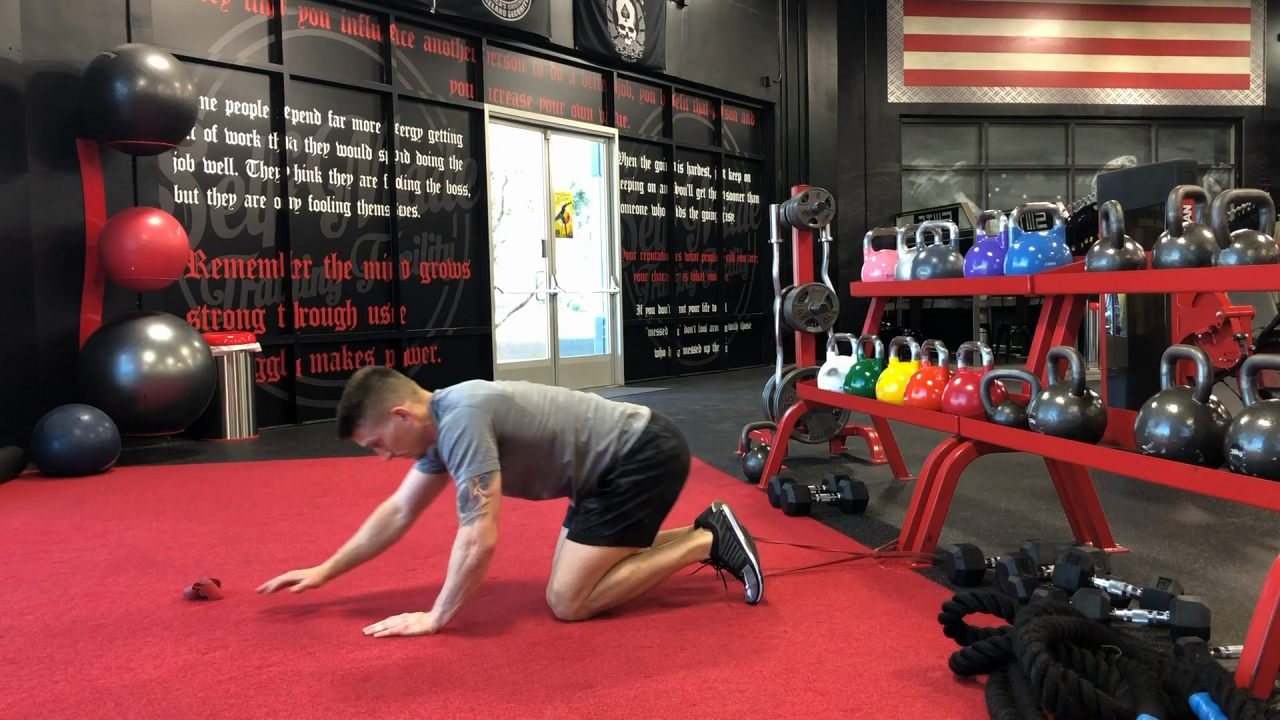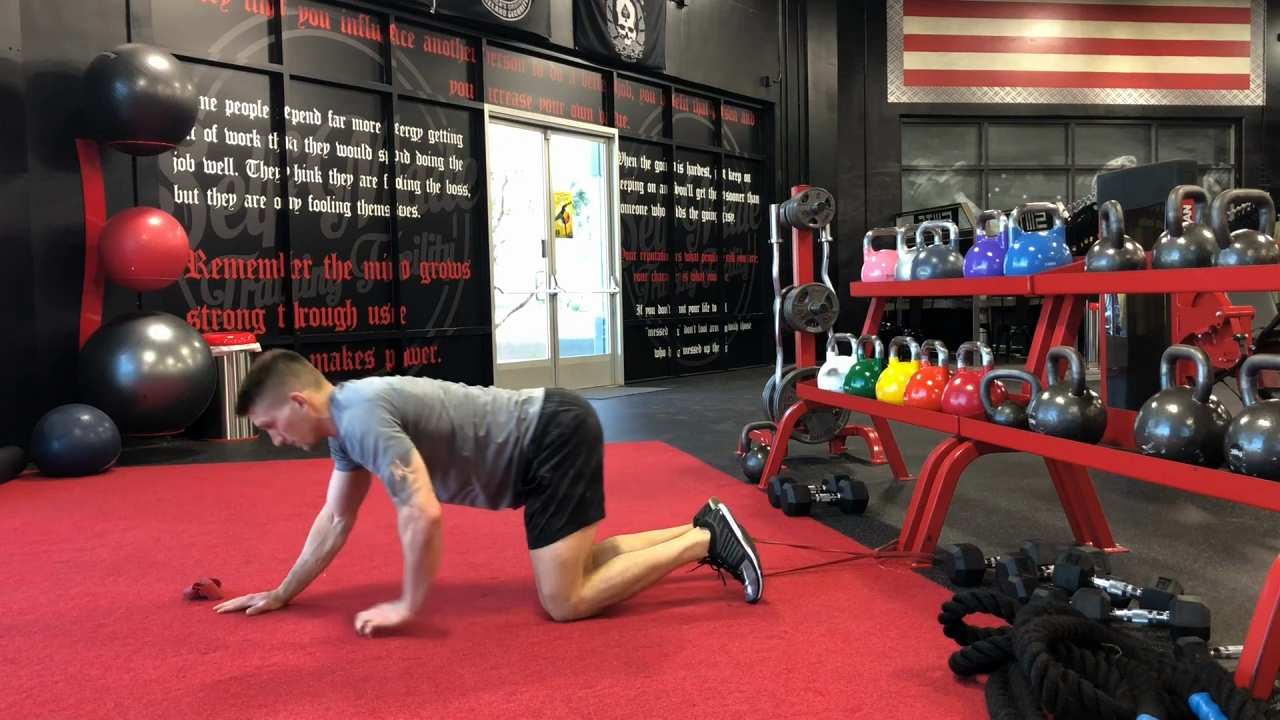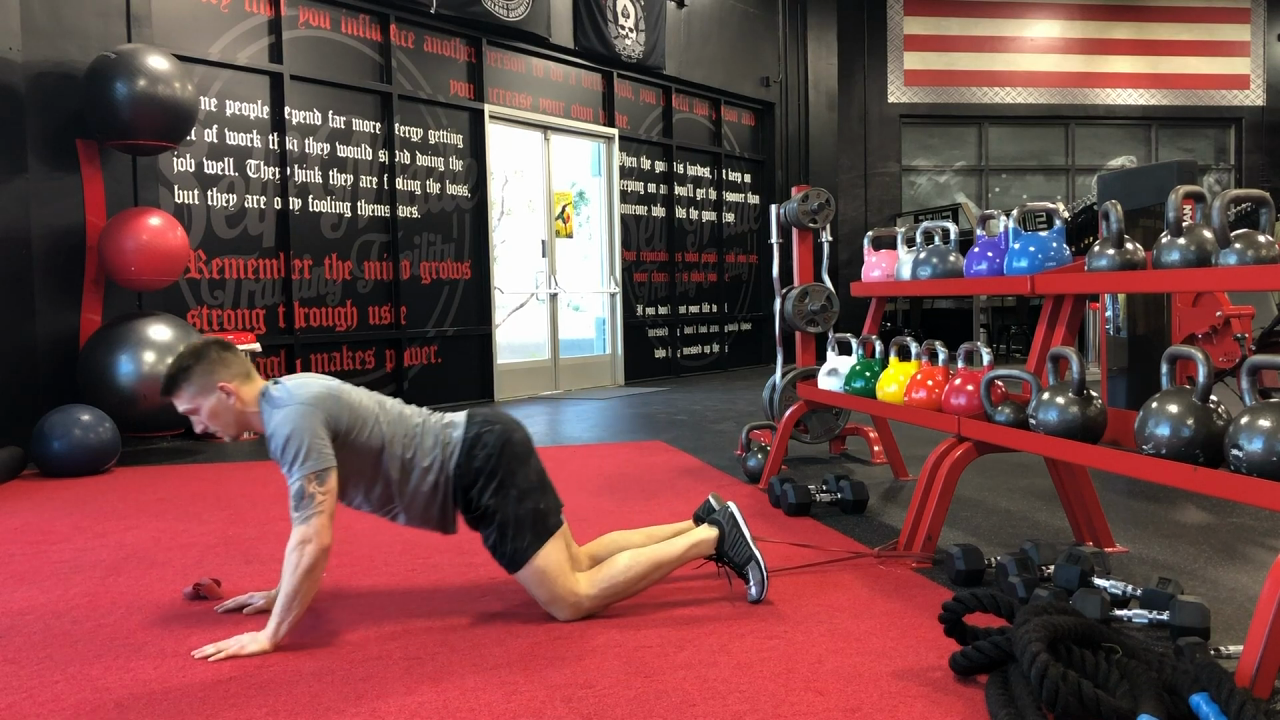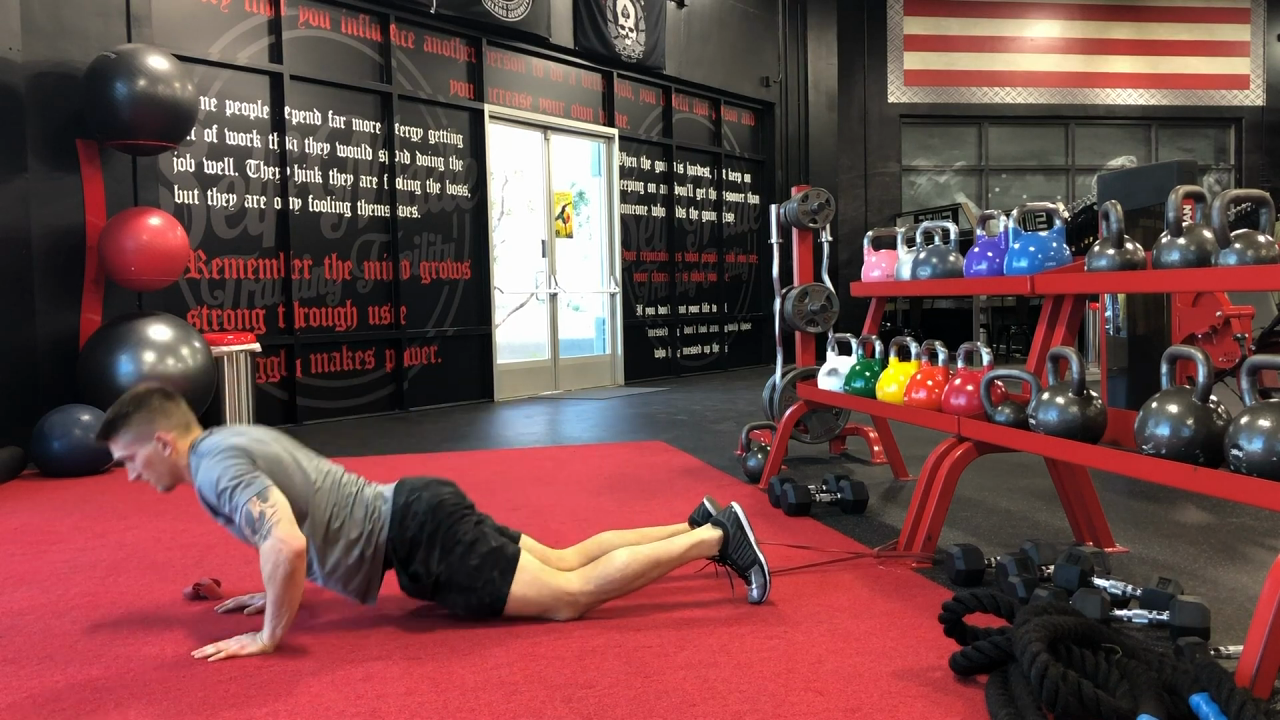
dt=0.5s
person 1, frame 1
left shoulder: (461, 420)
right shoulder: (445, 415)
left elbow: (479, 540)
right elbow: (399, 511)
left wrist: (434, 618)
right wrist: (325, 571)
left hip: (645, 457)
right hip: (627, 455)
left knee: (567, 601)
right knee: (574, 572)
left ankle: (708, 542)
right ankle: (703, 534)
person 1, frame 2
left shoulder: (362, 416)
right shoulder: (349, 415)
left elbow: (424, 514)
right elbow: (336, 518)
left wrist: (409, 604)
right wrist: (283, 593)
left hip: (553, 435)
right hip: (548, 432)
left knee: (567, 602)
right knee: (575, 570)
left ankle: (706, 541)
right ankle: (703, 528)
person 1, frame 3
left shoulder: (291, 417)
right shoulder: (290, 397)
left elbow: (313, 541)
right elbow: (310, 518)
left wrist: (270, 635)
right wrist: (279, 594)
left hip: (483, 462)
right hip: (484, 448)
left knee: (570, 600)
right knee: (575, 564)
left ankle: (711, 539)
right ankle: (703, 525)
person 1, frame 4
left shoulder: (212, 466)
right shoulder: (234, 441)
left elbow: (289, 546)
left wrist: (270, 634)
right wrist: (275, 591)
left hip: (418, 536)
right hip: (415, 513)
left knee: (574, 594)
right knee: (569, 564)
left ankle: (714, 541)
right ankle: (702, 525)
